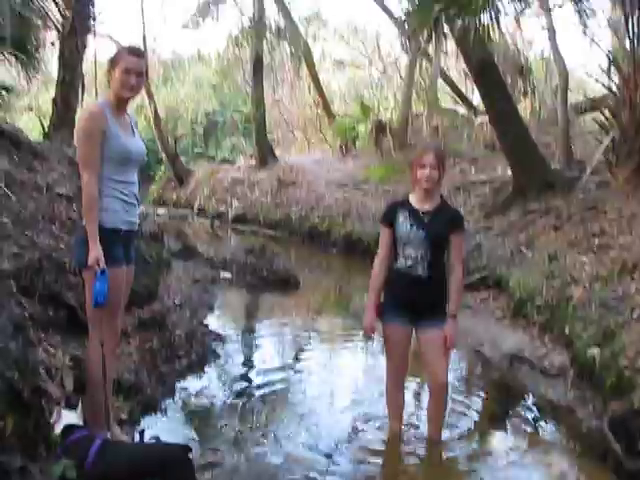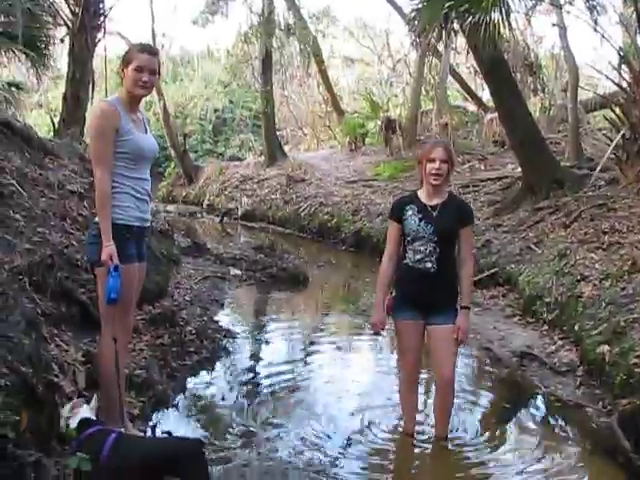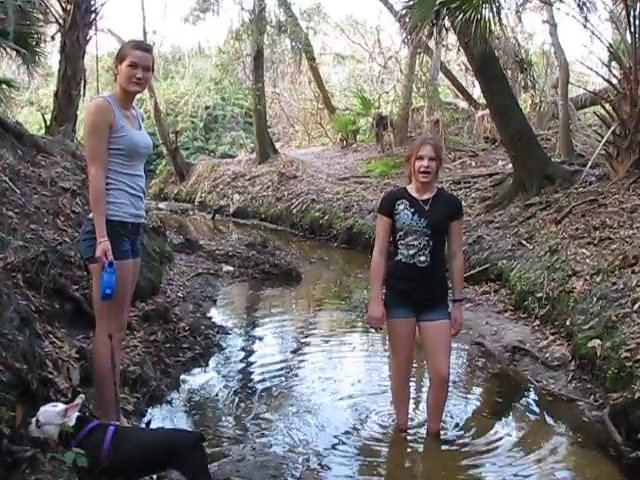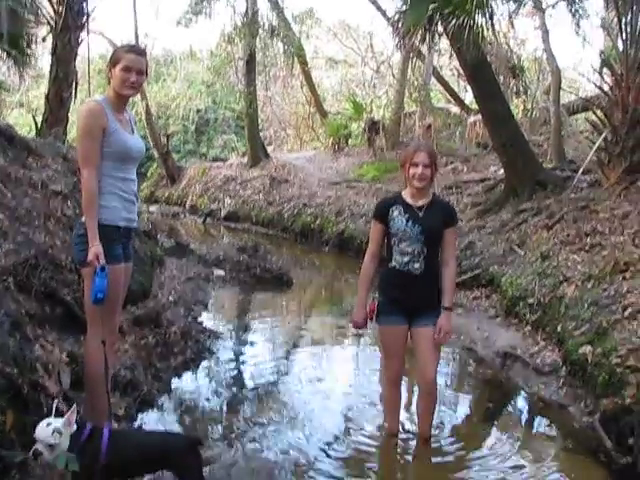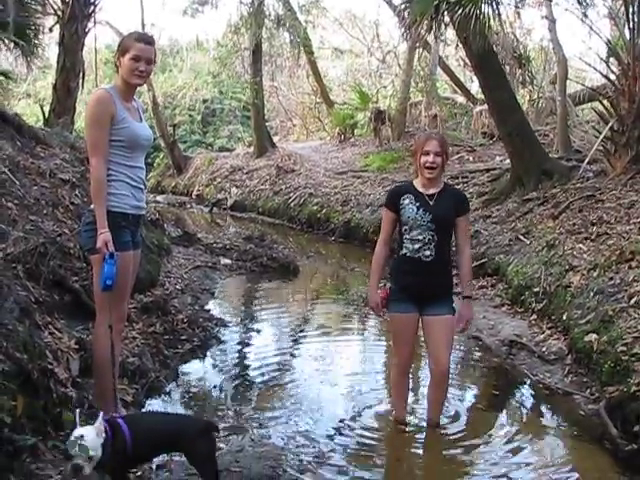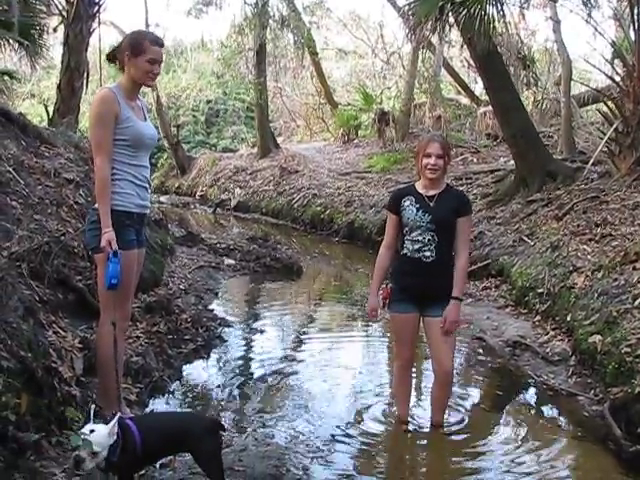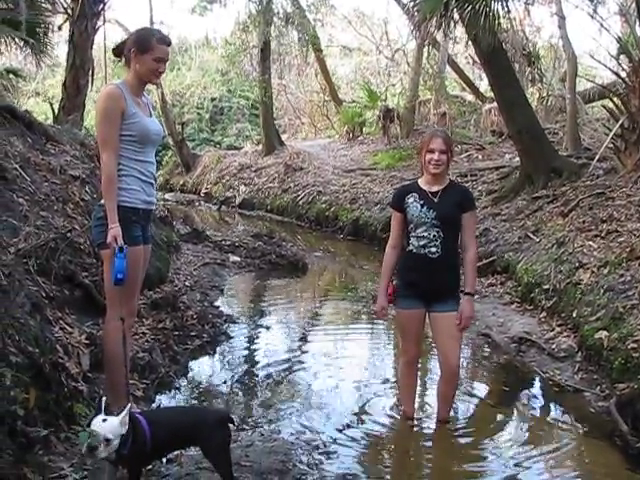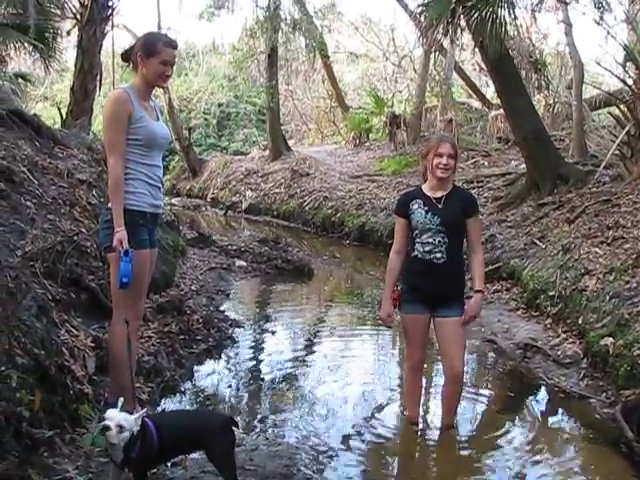
dt=0.5s
person 1, frame 1
left shoulder: (129, 120)
right shoulder: (95, 115)
right elbow: (89, 180)
left wrist: (127, 232)
right wrist: (94, 243)
left hip: (126, 232)
right hip: (104, 232)
left knee: (113, 333)
right knee: (102, 334)
left ankle: (106, 422)
right ankle: (99, 429)
person 1, frame 2
left shoulder: (142, 117)
right shoulder: (107, 111)
right elbow: (102, 176)
left wrist: (140, 227)
right wrist: (107, 239)
left hip: (138, 229)
right hip: (116, 229)
left knee: (125, 329)
right knee: (114, 330)
left ankle: (120, 418)
right ankle: (112, 423)
person 1, frame 3
left shoulder: (135, 114)
right shoulder: (102, 108)
right elbow: (96, 174)
left wrist: (133, 226)
right wrist: (102, 236)
left hip: (132, 226)
right hip: (110, 226)
left knee: (119, 325)
right knee: (108, 326)
left ankle: (114, 414)
right ankle: (107, 419)
person 1, frame 4
left shoulder: (128, 117)
right shoulder: (95, 111)
right elbow: (88, 177)
left wrist: (124, 231)
right wrist: (93, 240)
left hip: (125, 230)
right hip: (102, 230)
left knee: (111, 331)
right knee: (100, 331)
left ankle: (102, 419)
right ankle: (99, 425)
person 1, frame 5
left shoulder: (136, 106)
right shoulder: (104, 99)
right elbow: (97, 165)
left wrist: (132, 219)
right wrist: (102, 226)
left hip: (133, 218)
right hip: (111, 218)
left knee: (119, 317)
right knee: (108, 318)
left ankle: (112, 405)
right ankle: (107, 412)
person 1, frame 6
left shoulder: (141, 104)
right shoulder: (108, 99)
right elbow: (102, 164)
left wrist: (137, 218)
right wrist: (106, 225)
left hip: (137, 217)
right hip: (116, 216)
left knee: (123, 317)
right knee: (112, 317)
left ankle: (115, 403)
right ankle: (110, 411)
person 1, frame 7
left shoulder: (146, 101)
right shoulder: (113, 95)
right elbow: (108, 160)
left wrist: (142, 214)
right wrist: (113, 221)
left hip: (143, 212)
right hip: (121, 212)
left knee: (129, 312)
right knee: (119, 313)
left ankle: (121, 399)
right ankle: (117, 406)
person 1, frame 8
left shoulder: (154, 106)
right shoulder: (121, 99)
right elbow: (115, 164)
left wrist: (150, 217)
right wrist: (118, 225)
left hip: (150, 216)
right hip: (129, 215)
left knee: (135, 316)
right knee: (125, 316)
left ankle: (123, 402)
right ankle: (124, 408)
person 2, frame 1
left shoulder: (450, 216)
right shoulder: (395, 210)
left elbow: (455, 268)
right elbow: (382, 260)
left wrist: (452, 317)
right wrist: (371, 307)
left hip: (432, 308)
right hip: (396, 304)
left knee: (439, 381)
right knee: (396, 374)
left ankle: (433, 441)
right ankle: (395, 435)
person 2, frame 2
left shoulder: (460, 210)
right shoulder: (403, 206)
left elbow: (466, 262)
right elbow: (390, 257)
left wrist: (464, 310)
right wrist: (379, 304)
left hip: (443, 303)
right hip: (407, 300)
left knee: (445, 378)
right knee: (409, 372)
left ankle: (440, 439)
right ankle: (408, 433)
person 2, frame 3
left shoulder: (450, 204)
right shoulder: (392, 200)
left elbow: (455, 255)
right elbow: (379, 252)
left wrist: (457, 302)
right wrist: (375, 299)
left hip: (435, 299)
right hip: (399, 296)
left knee: (441, 373)
right knee: (401, 369)
left ankle: (433, 434)
right ankle: (401, 430)
person 2, frame 4
left shoulder: (444, 211)
right shoulder: (387, 206)
left elbow: (449, 262)
right elbow: (372, 257)
left wrist: (447, 310)
right wrist: (360, 303)
left hip: (428, 306)
right hip: (392, 302)
left knee: (428, 380)
right knee: (392, 374)
left ankle: (424, 439)
right ankle: (392, 436)
person 2, frame 5
left shoulder: (456, 199)
right shoulder: (398, 194)
left elbow: (463, 250)
right elbow: (383, 243)
left wrist: (467, 298)
right wrist: (373, 287)
left hip: (439, 294)
right hip: (402, 290)
left knee: (441, 368)
right knee: (401, 362)
left ankle: (432, 426)
right ankle: (399, 422)
person 2, frame 6
left shoulder: (458, 200)
right shoulder: (401, 197)
left elbow: (462, 253)
right elbow: (388, 247)
left wrist: (455, 300)
right wrist: (374, 291)
left hip: (440, 295)
right hip: (403, 291)
left knee: (444, 369)
right knee: (403, 361)
left ankle: (436, 426)
right ankle: (402, 423)
person 2, frame 7
left shoulder: (461, 196)
right shoulder: (404, 194)
left elbow: (469, 248)
right elbow: (394, 245)
left wrist: (468, 296)
right wrist: (382, 291)
left hip: (446, 291)
right hip: (409, 288)
left knee: (451, 365)
right knee: (409, 356)
left ankle: (442, 422)
right ankle: (407, 418)
person 2, frame 8
left shoulder: (465, 200)
right shoulder: (409, 200)
left elbow: (476, 251)
right elbow: (398, 251)
left wrist: (477, 292)
right wrist: (387, 297)
left hip: (451, 296)
right hip: (414, 293)
left knee: (456, 370)
right knee: (414, 361)
left ankle: (446, 427)
right ankle: (411, 424)
